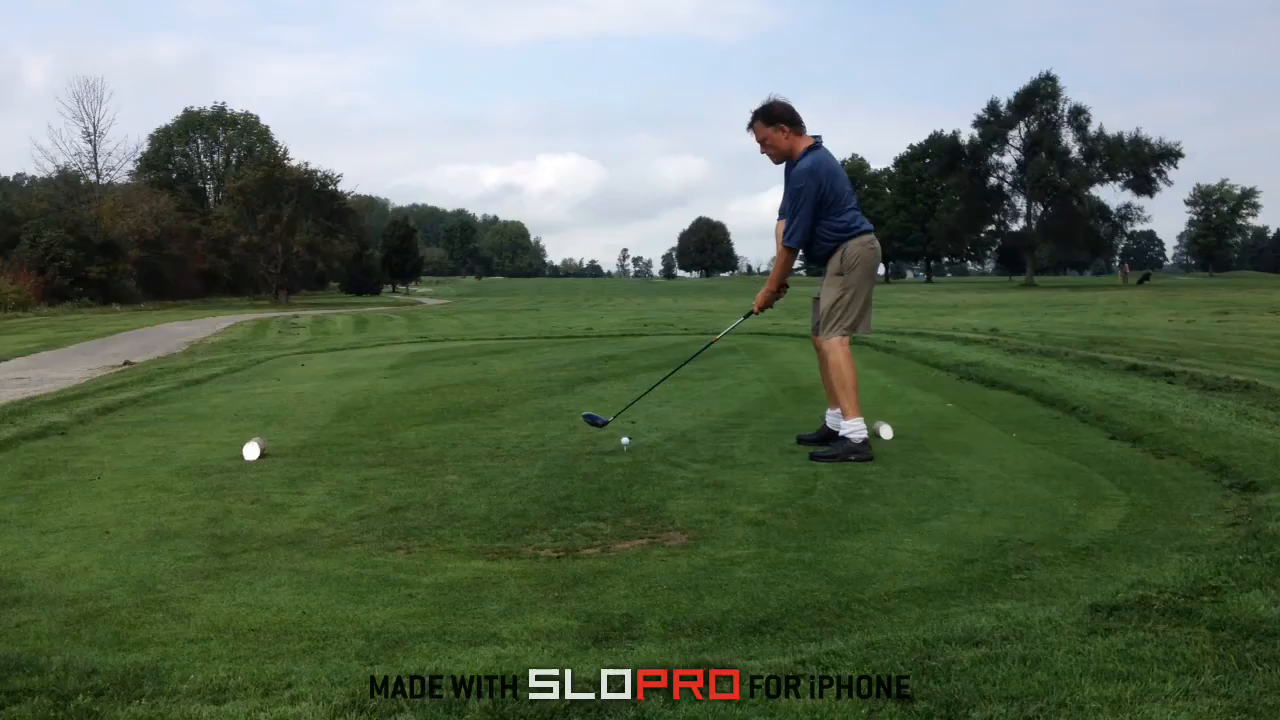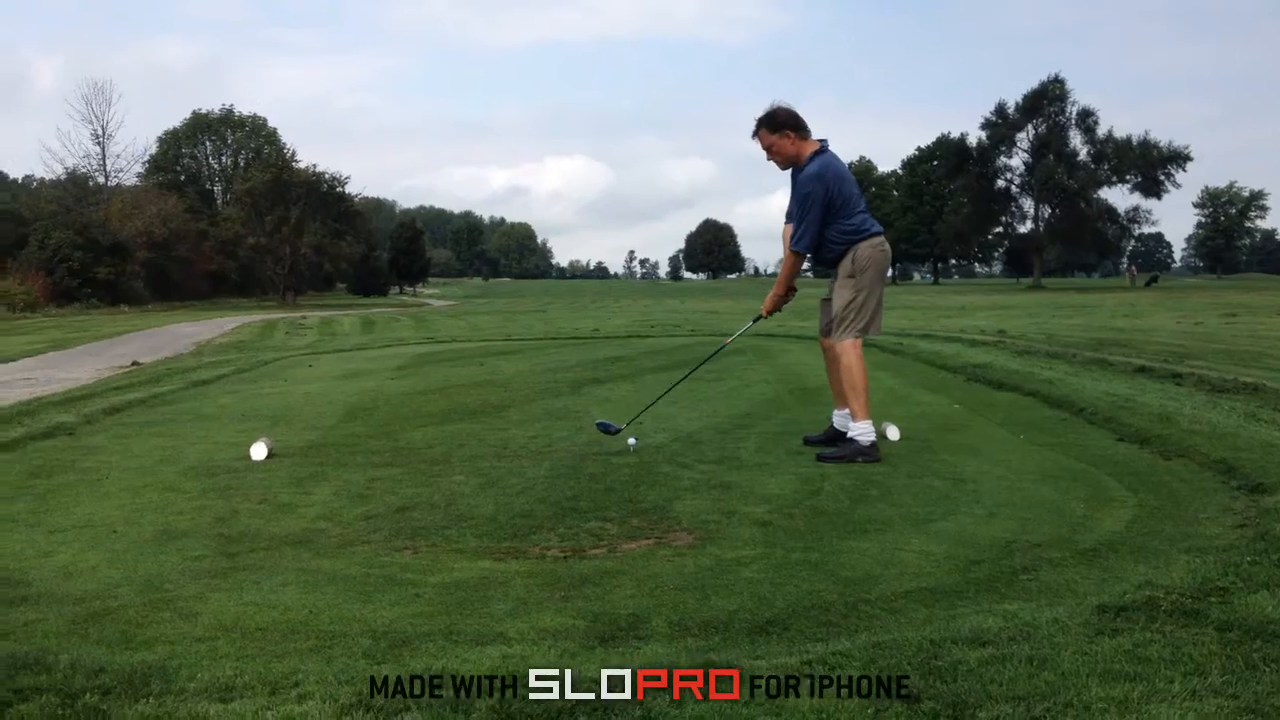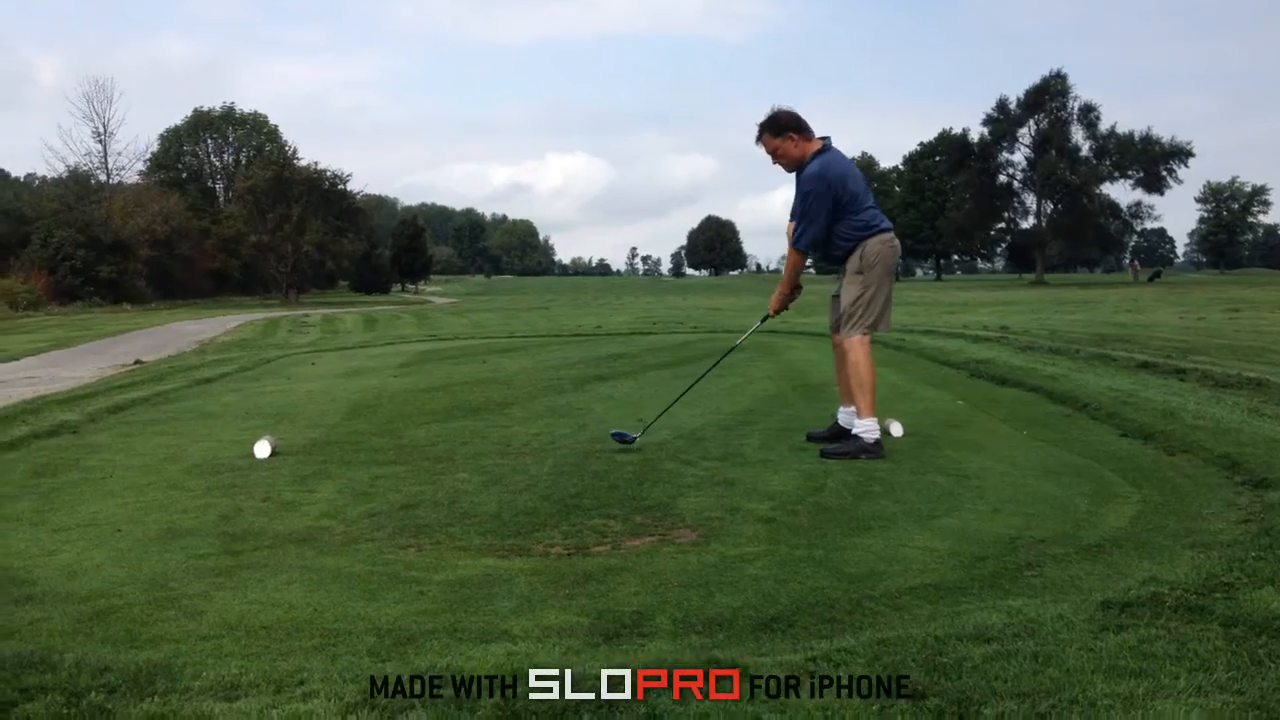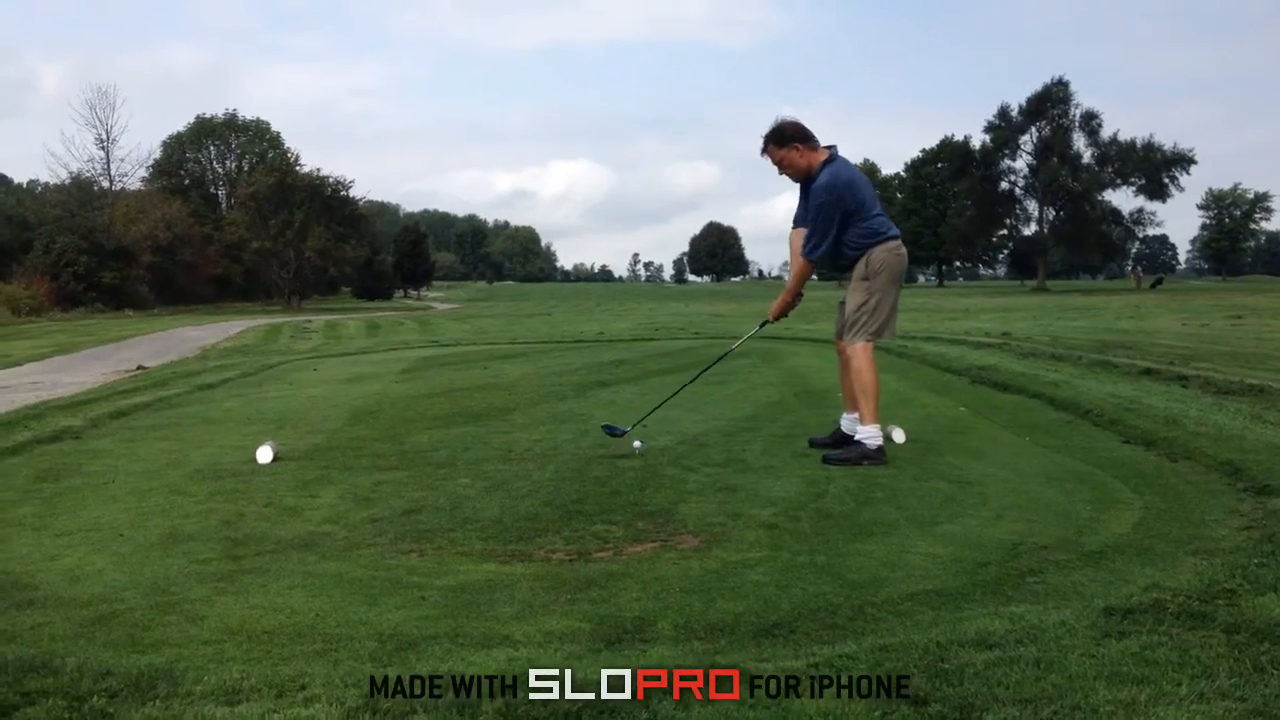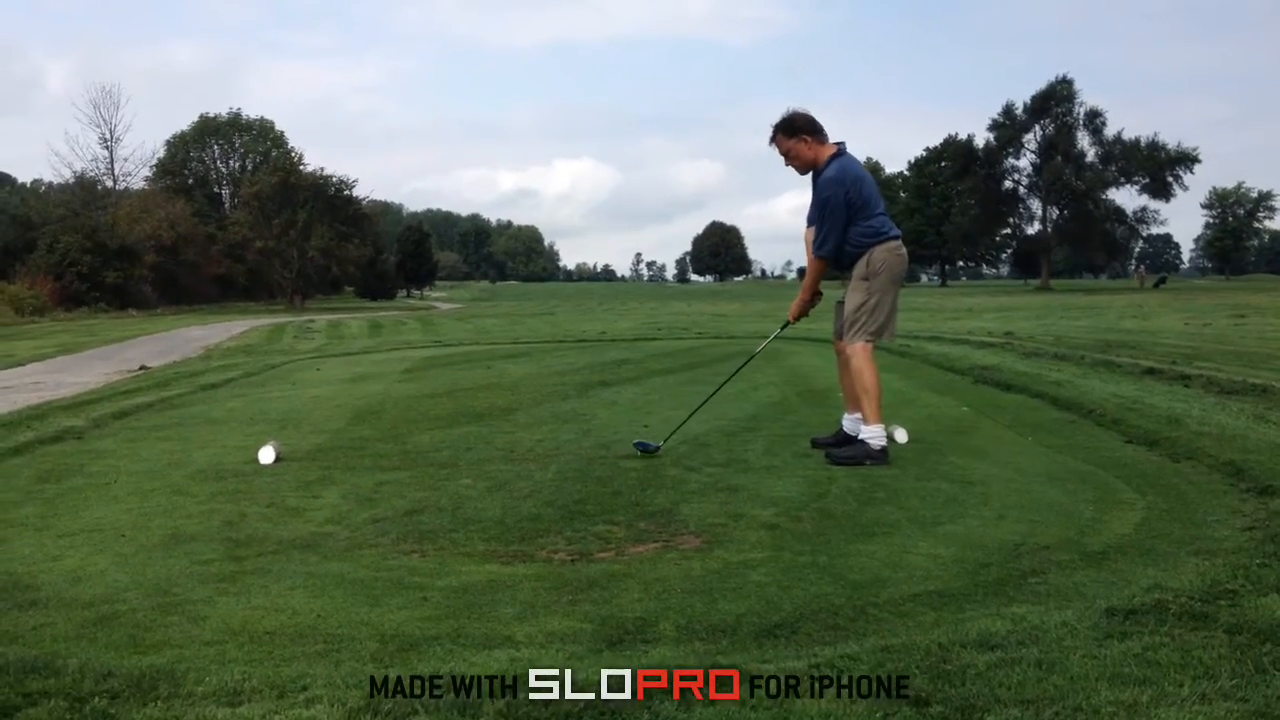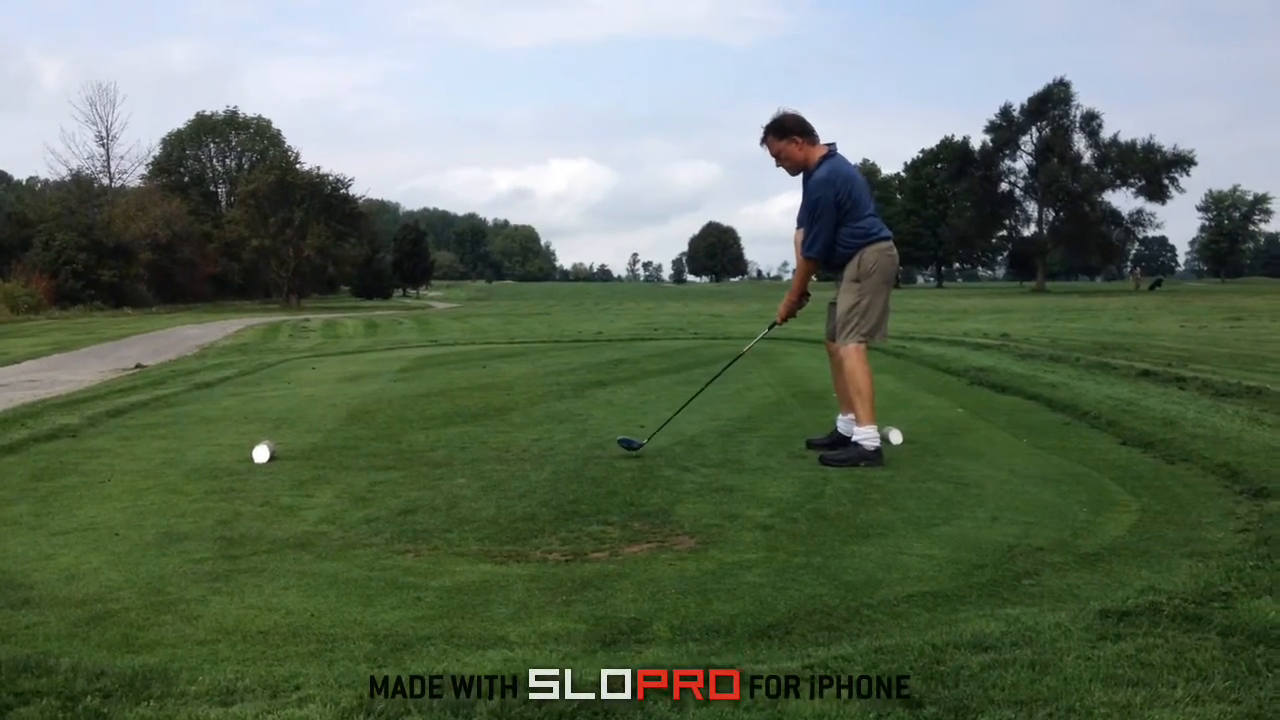
dt=0.3s
person 1, frame 1
left shoulder: (808, 170)
right shoulder: (802, 161)
left elbow: (793, 239)
right elbow: (785, 221)
left wrist: (770, 287)
right wrist: (781, 276)
left hip: (851, 254)
right hip: (841, 255)
left knee: (834, 339)
right knee: (821, 338)
left ankle: (855, 436)
right ankle: (836, 423)
person 1, frame 2
left shoulder: (814, 175)
right shoulder: (809, 164)
left elbow: (801, 243)
right elbow: (792, 225)
left wrist: (778, 291)
right wrist: (788, 280)
left hip: (861, 255)
right hip: (850, 257)
left knee: (846, 341)
right knee: (830, 340)
left ankle: (864, 438)
right ankle: (843, 425)
person 1, frame 3
left shoulder: (818, 174)
right shoulder: (815, 162)
left elbow: (803, 242)
right elbow: (796, 223)
left wrist: (783, 289)
right wrist: (792, 279)
left hip: (871, 251)
right hip: (860, 254)
left knee: (855, 337)
right knee: (840, 336)
left ankle: (868, 435)
right ankle: (848, 421)
person 1, frame 4
left shoulder: (829, 183)
right shoulder: (816, 173)
left elbow: (813, 253)
right elbow: (800, 229)
left wrist: (787, 297)
right wrist: (793, 285)
left hip: (877, 258)
right hip: (866, 260)
left knee: (858, 344)
right knee: (844, 343)
left ankle: (870, 442)
right ankle: (850, 427)
person 1, frame 5
left shoulder: (834, 178)
right shoulder: (828, 168)
left elbow: (825, 248)
right elbow: (813, 229)
left wrist: (805, 296)
right wrist: (811, 285)
left hip: (877, 258)
right hip: (865, 261)
left knee: (858, 344)
right knee: (843, 343)
left ankle: (874, 441)
right ankle: (853, 427)
person 1, frame 6
left shoulder: (824, 179)
right shoulder: (820, 169)
left elbow: (814, 249)
right elbow: (804, 232)
left wrist: (792, 297)
right wrist: (800, 287)
left hip: (868, 259)
right hip: (858, 261)
left knee: (851, 345)
right knee: (835, 344)
left ankle: (868, 442)
right ankle: (847, 428)
